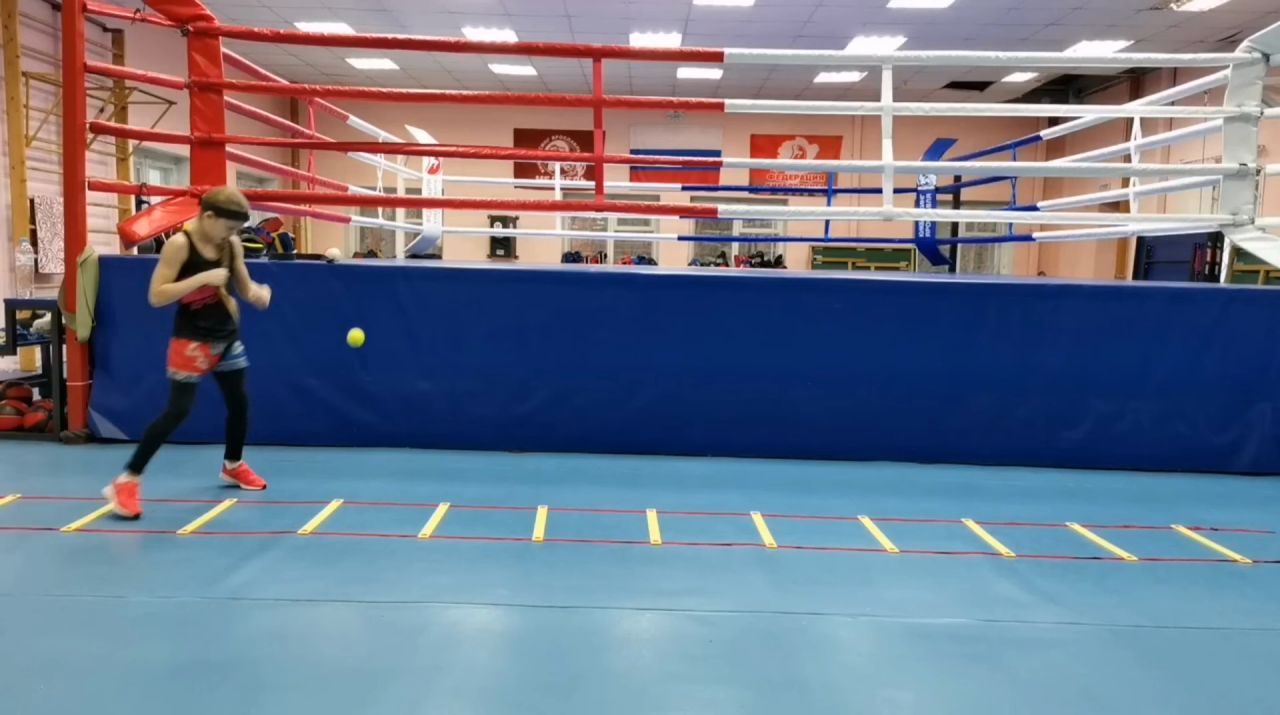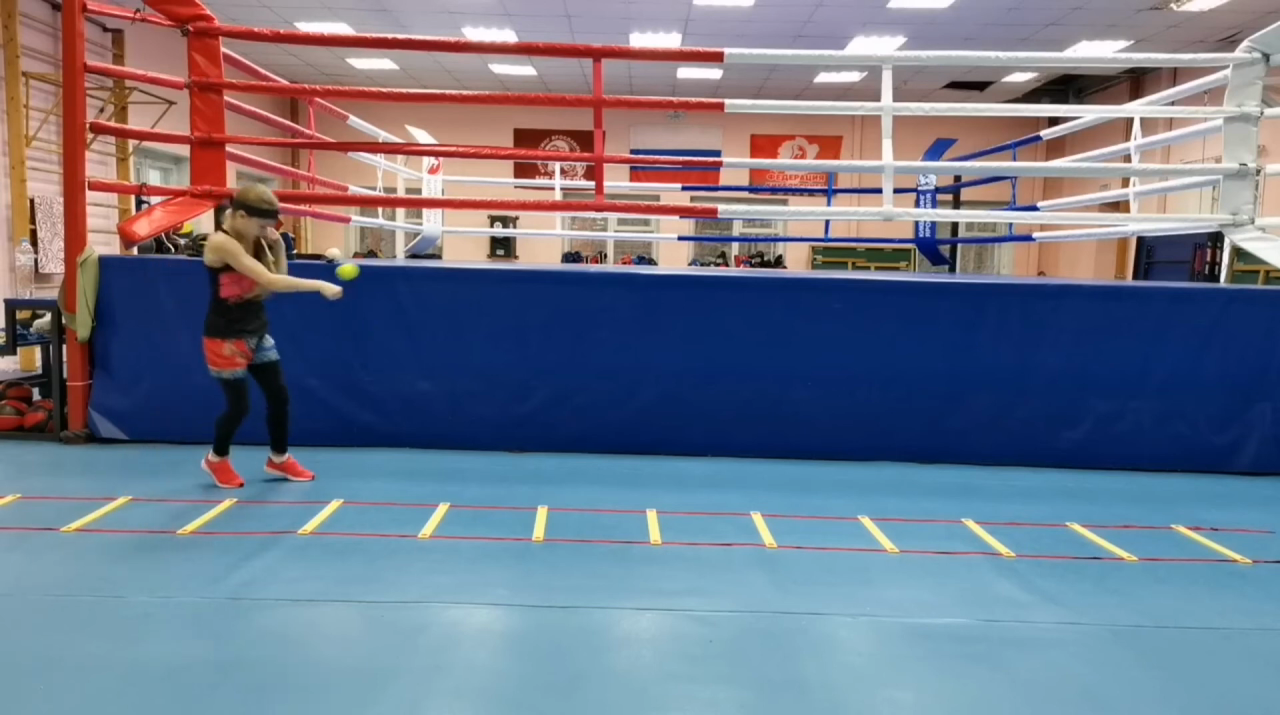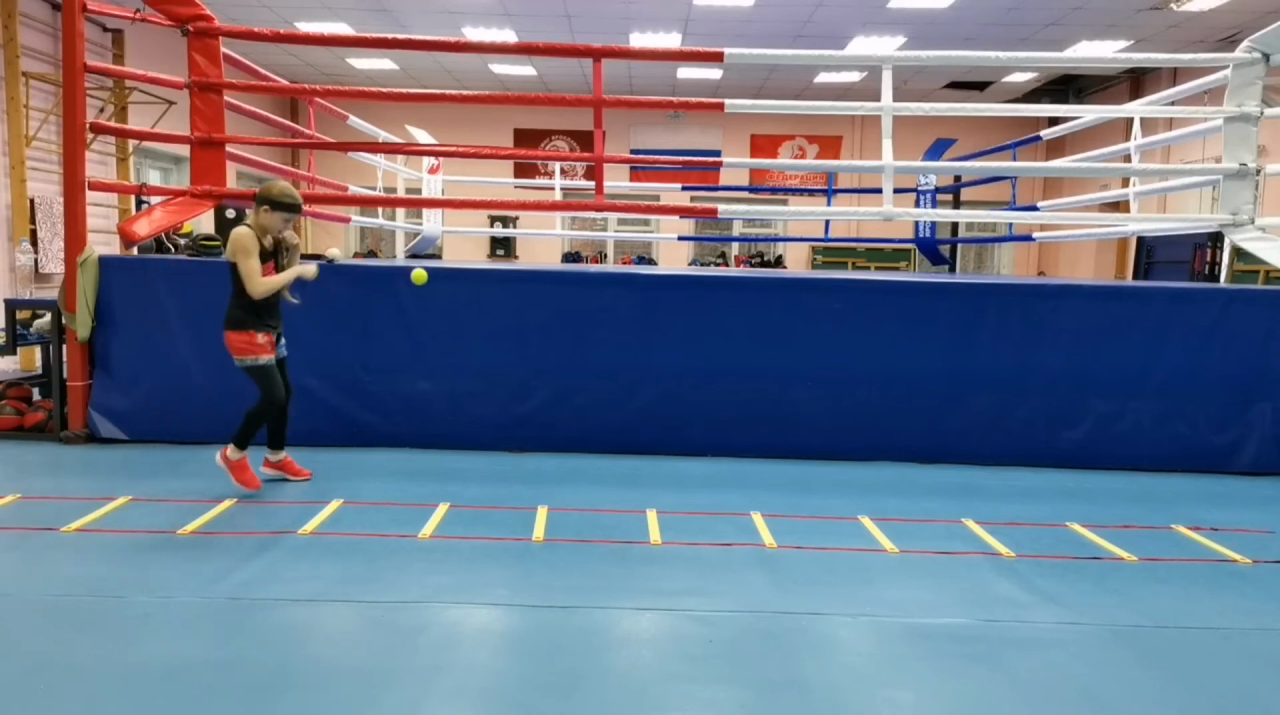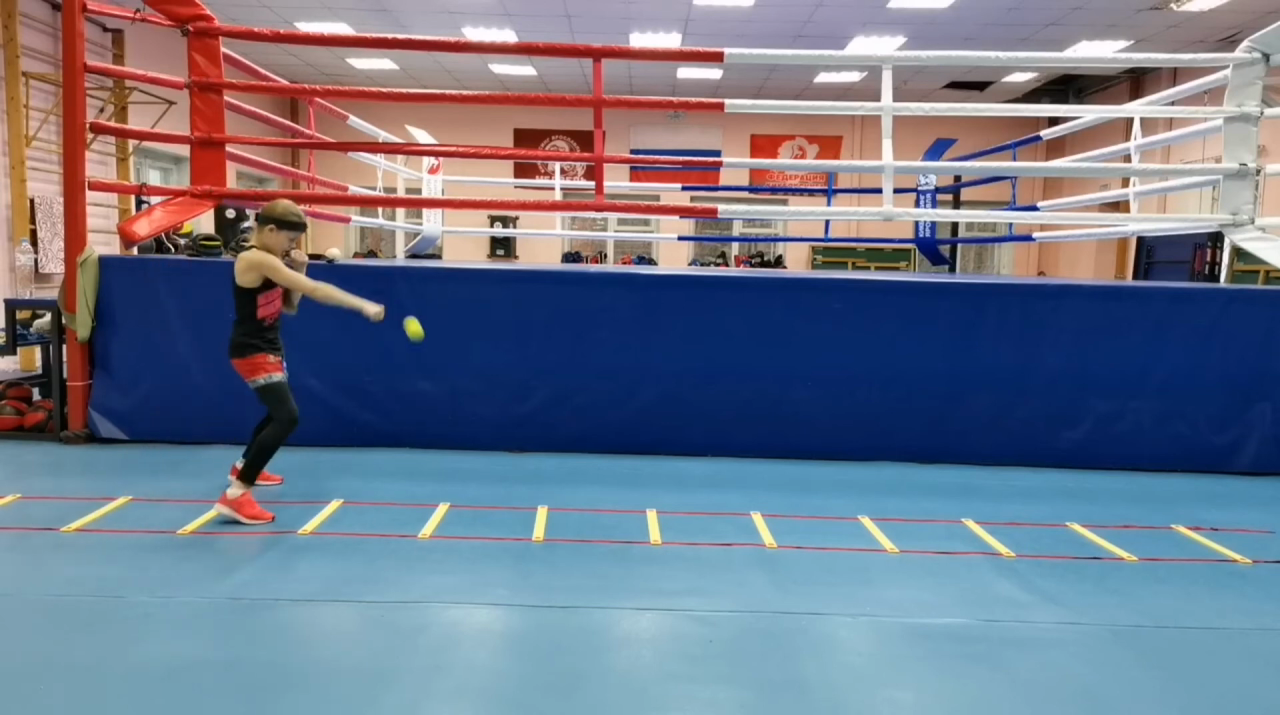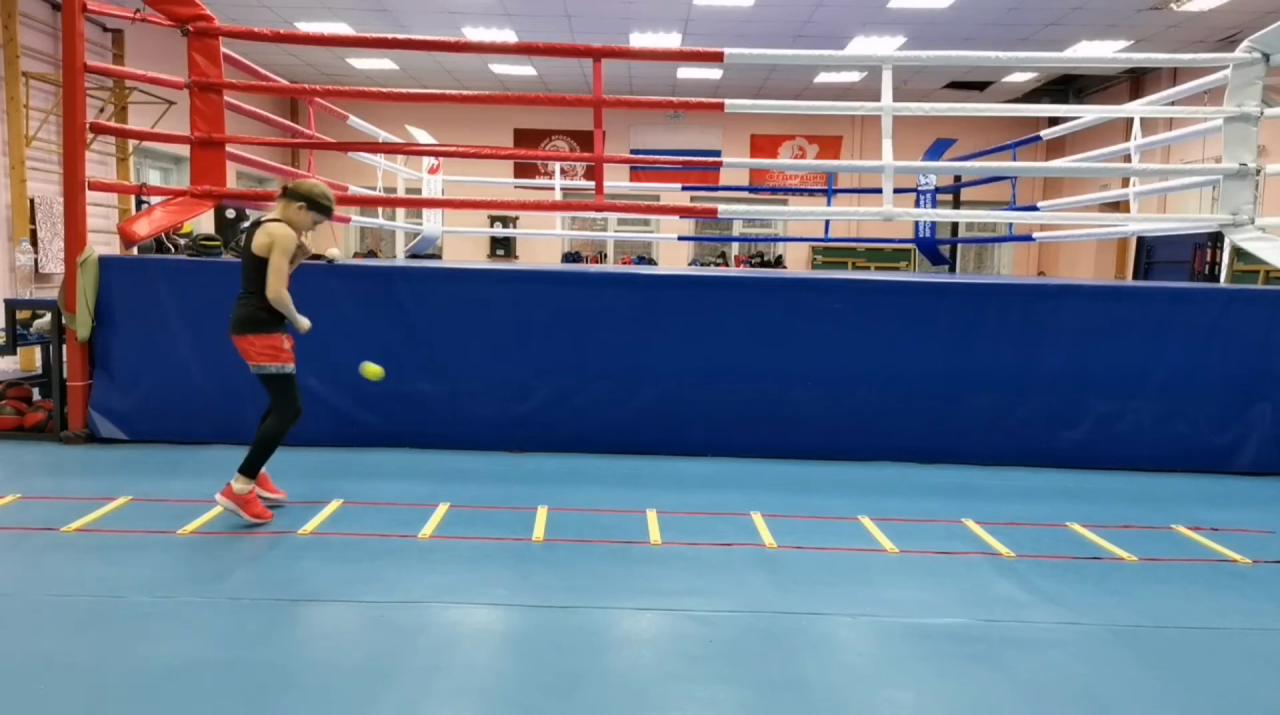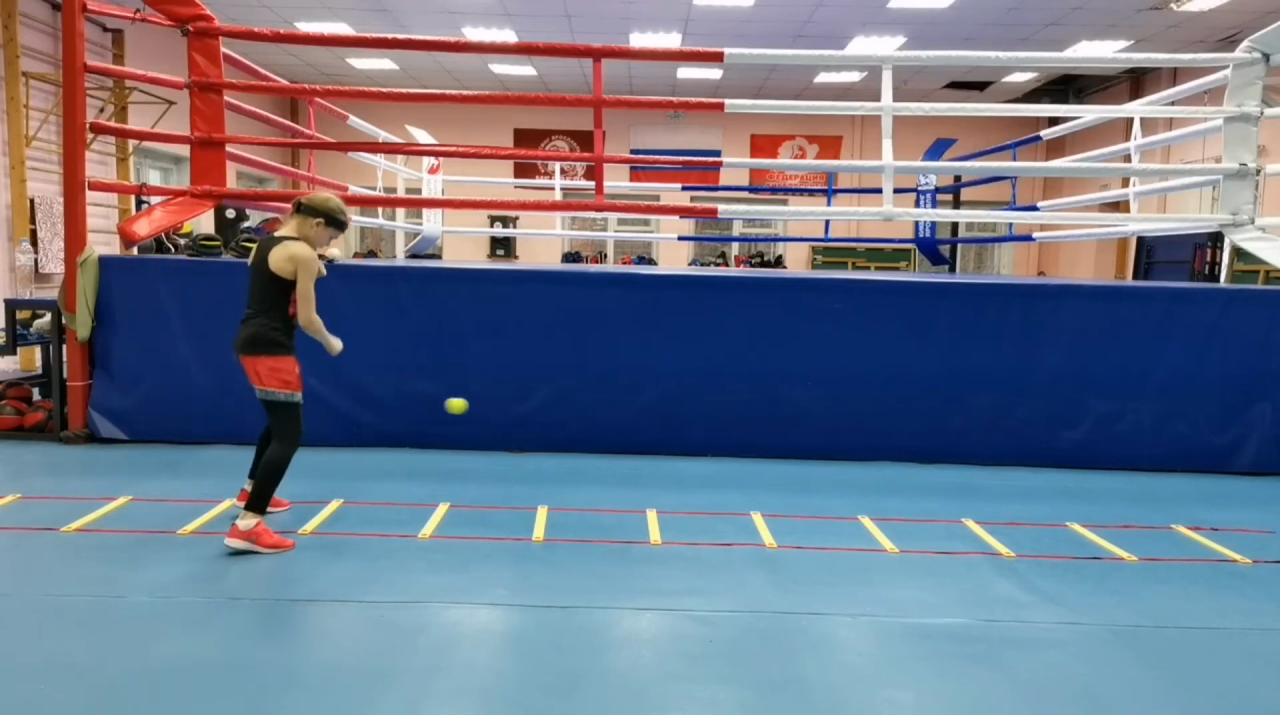
dt=0.2s
person 1, frame 1
left shoulder: (232, 245)
right shoulder: (179, 245)
left elbow: (244, 287)
right elbow: (156, 296)
left wrist: (259, 292)
right wrist: (203, 277)
left hip: (227, 337)
right hip: (192, 340)
left knee: (239, 403)
right knee: (176, 411)
left ankle: (233, 465)
right ankle: (126, 481)
person 1, frame 2
left shoulder: (258, 240)
right shoulder: (221, 243)
left elbow: (275, 281)
right elbow: (270, 283)
left wrist: (278, 250)
right wrist: (319, 286)
left hip: (256, 332)
right hip: (224, 336)
left knee: (279, 395)
right knee: (239, 405)
left ankle: (279, 459)
right ankle: (216, 459)
person 1, frame 3
left shoulder: (273, 238)
right shoulder: (243, 236)
left elbow: (284, 289)
right elbow: (257, 289)
left wrist: (294, 252)
right wrist: (299, 271)
left hip: (270, 328)
right hip: (245, 330)
left knee: (282, 393)
right knee: (274, 396)
left ankle: (276, 457)
right ankle: (235, 453)
person 1, frame 4
left shoulder: (271, 258)
right shoulder: (256, 260)
left elbow: (290, 305)
right elbow: (313, 290)
left wrist: (299, 270)
right wrist: (363, 305)
left hip: (269, 350)
right hip: (253, 353)
left knee: (281, 413)
right knee: (287, 418)
left ankle: (244, 466)
right ankle: (235, 495)
person 1, frame 5
left shoulder: (264, 226)
right shoulder: (282, 233)
right elbow: (276, 293)
left wrist: (297, 257)
right wrist: (298, 320)
left hip: (252, 326)
right hip: (263, 329)
left knee: (280, 402)
right knee: (290, 409)
left ankle: (252, 475)
right ankle: (240, 487)
person 1, frame 6
left shoulder: (268, 242)
right shoulder: (303, 254)
right elbow: (306, 317)
right wrist: (329, 342)
left hip: (253, 344)
right hip: (272, 351)
left knee: (281, 422)
right knee: (288, 437)
left ankle: (253, 489)
right ankle: (247, 526)
